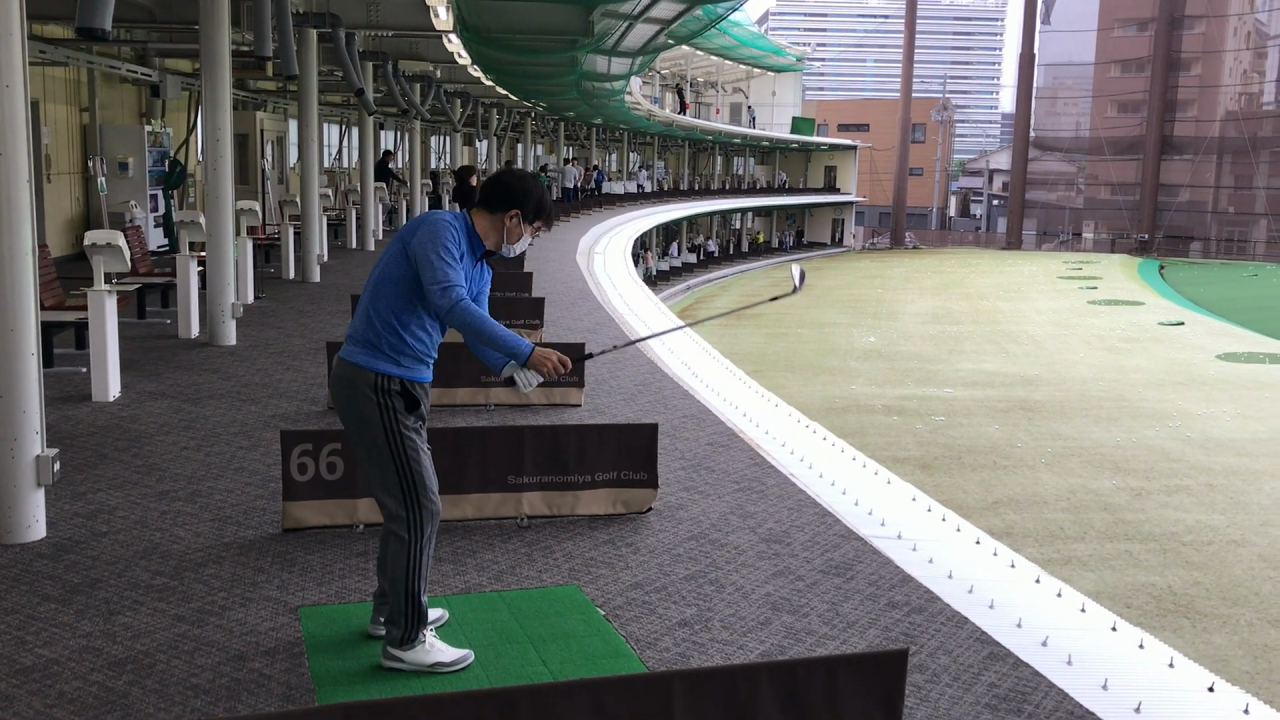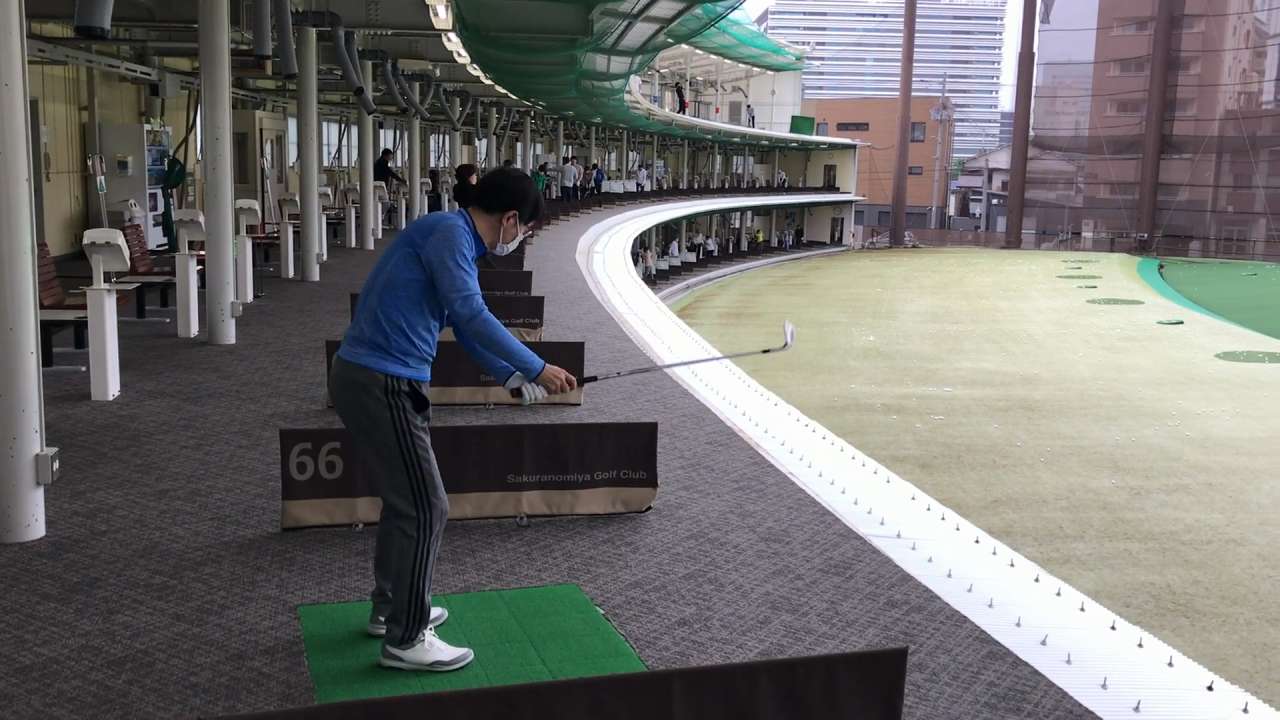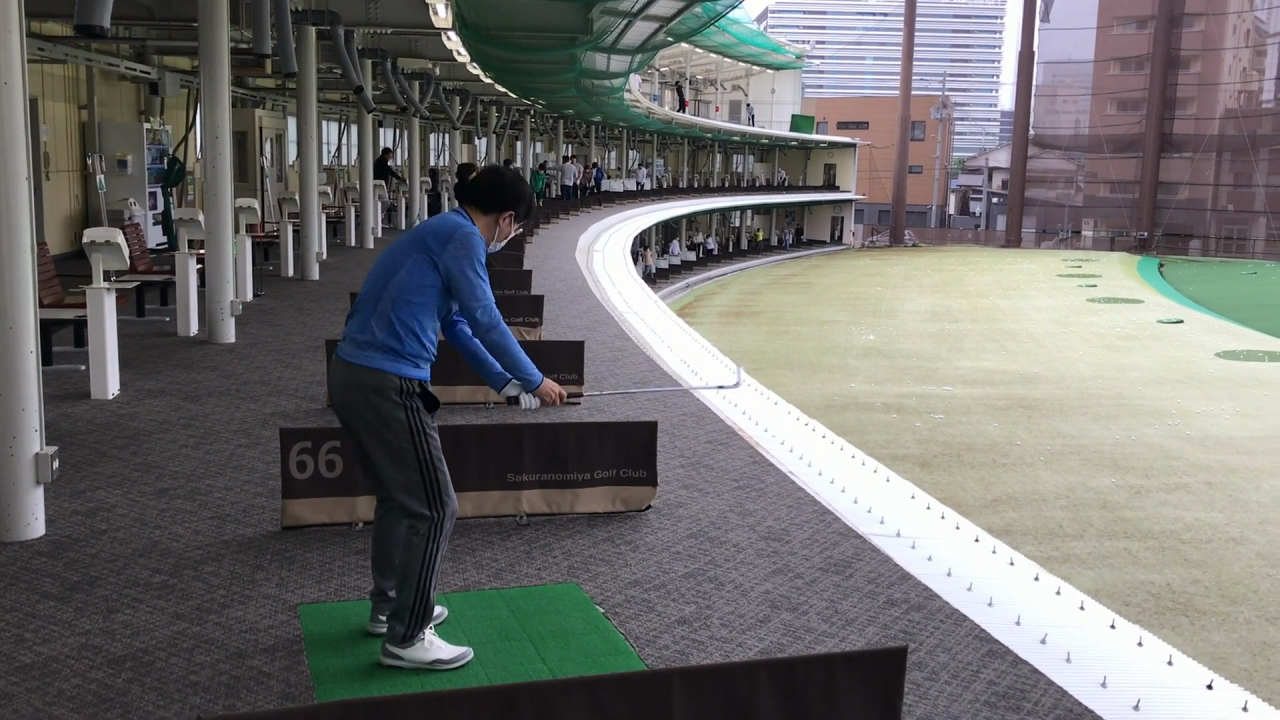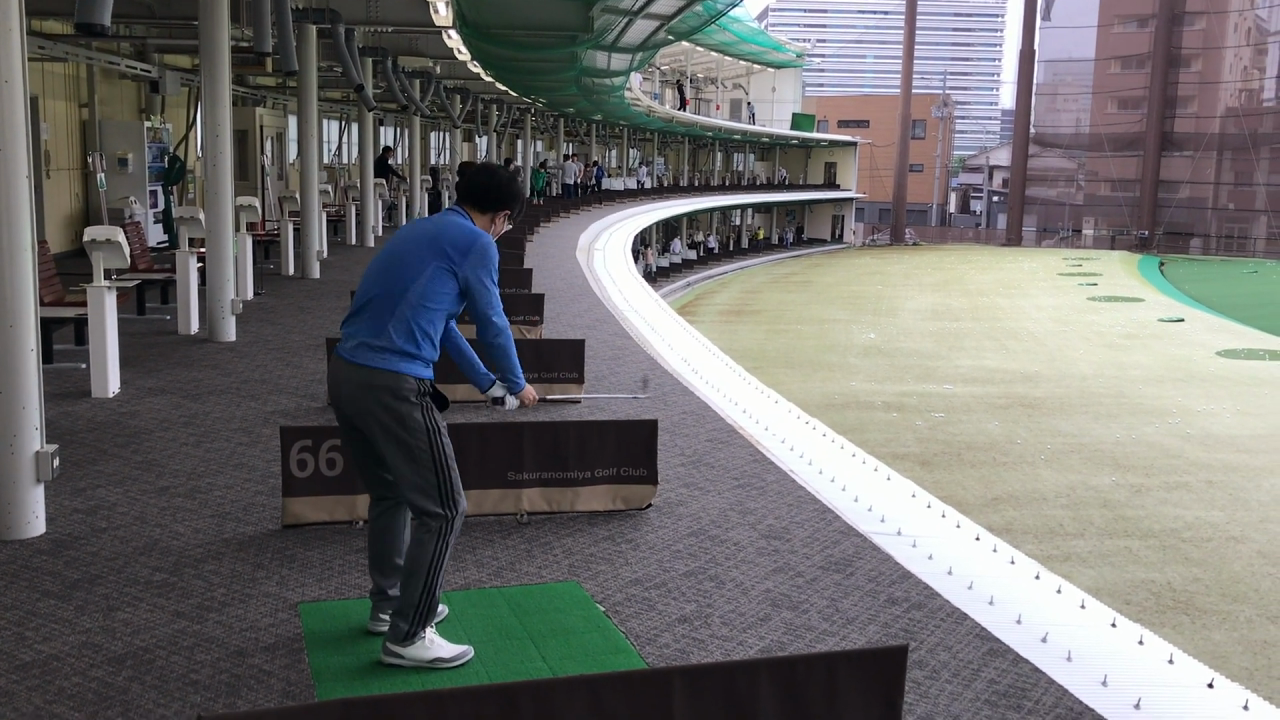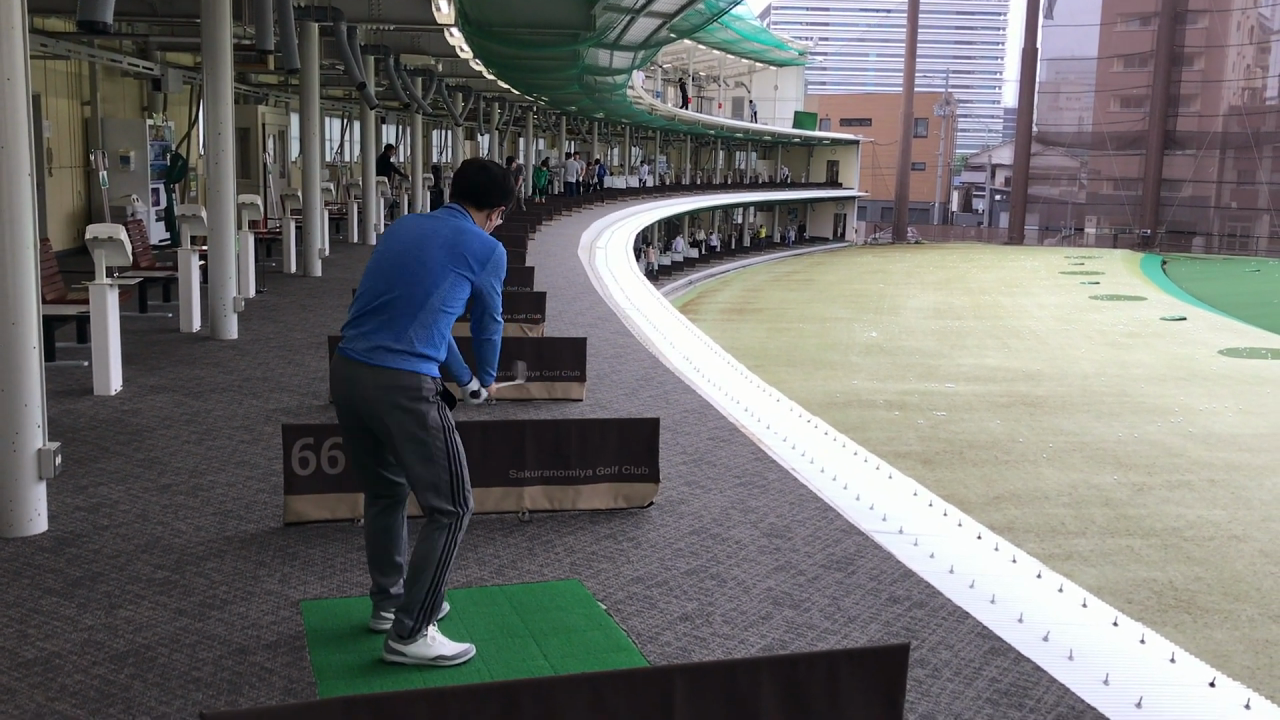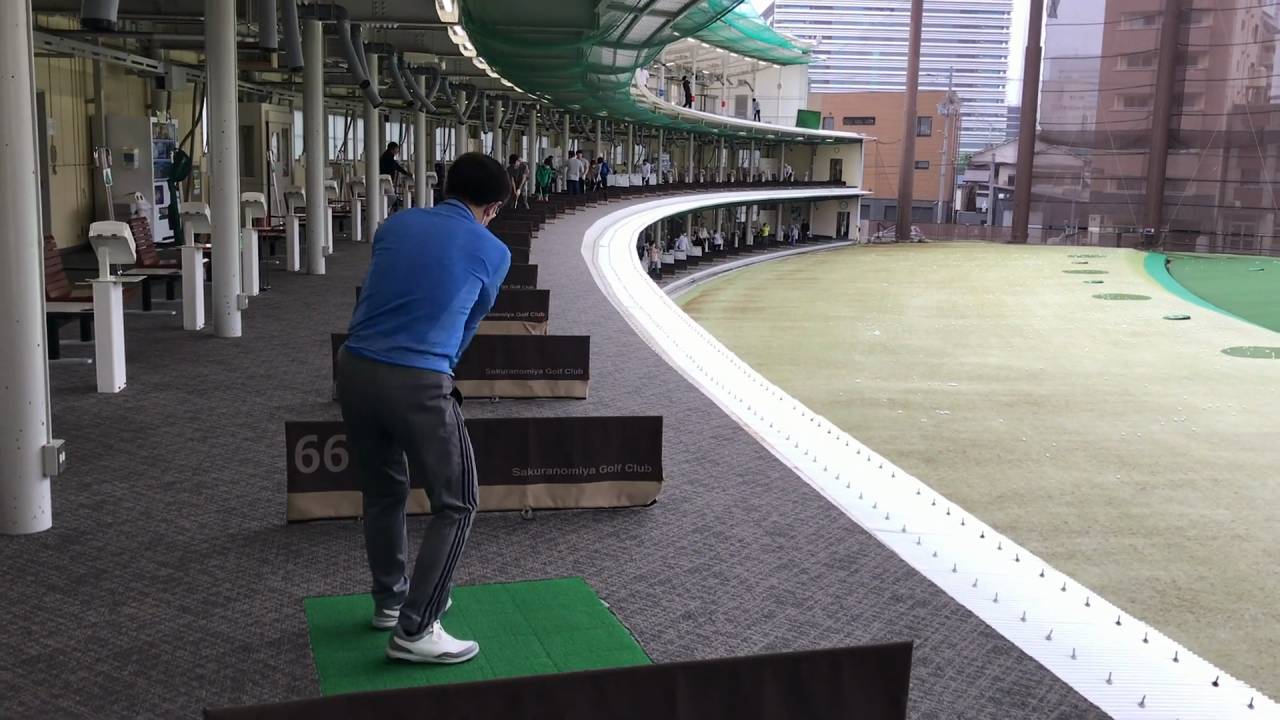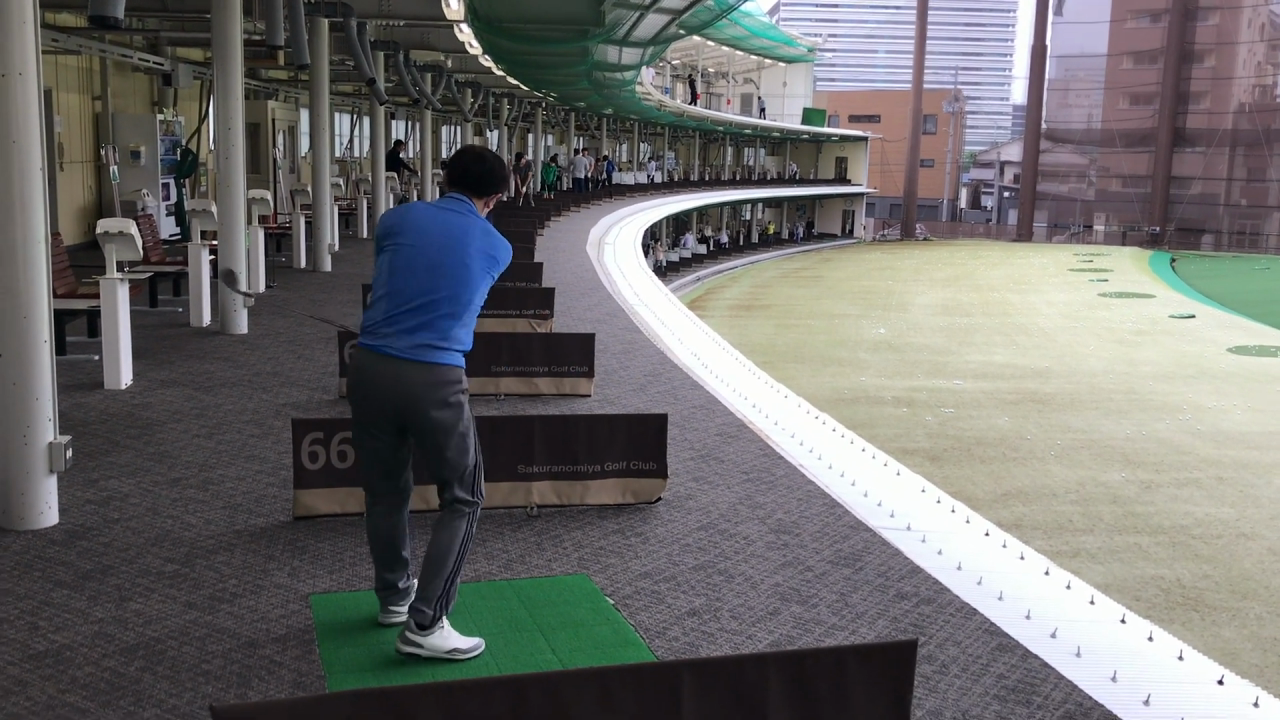
dt=0.1s
person 1, frame 1
left shoulder: (480, 266)
right shoulder: (438, 228)
left elbow: (474, 327)
right elbow: (454, 307)
left wrist: (513, 368)
right wrist: (527, 354)
left hip: (391, 382)
right hip: (375, 383)
left knee: (409, 498)
right knee: (418, 508)
left ankle: (391, 609)
right ankle: (404, 640)
person 1, frame 2
left shoulder: (465, 251)
right shoulder: (446, 229)
left elbow: (471, 333)
right elbow: (470, 315)
left wrist: (515, 378)
right wrist: (535, 367)
left hip: (382, 380)
right hip: (378, 383)
left knee: (406, 498)
right knee: (425, 507)
left ankle: (390, 608)
right ankle: (404, 638)
person 1, frame 3
left shoulder: (440, 234)
right shoulder: (461, 237)
left elbow: (458, 329)
right elbow: (489, 326)
left wrist: (506, 384)
right wrist: (534, 382)
left hip: (351, 375)
right hip: (387, 386)
left knee: (397, 496)
right knee: (432, 507)
left ankle: (389, 606)
right ankle: (405, 637)
person 1, frame 4
left shoulder: (420, 232)
right shoulder: (476, 244)
right elbow: (492, 327)
left wrist: (487, 384)
right wrist: (515, 384)
left hip: (347, 374)
right hip: (393, 385)
left knee: (392, 492)
right knee: (442, 508)
left ankle: (387, 604)
right ankle: (406, 636)
person 1, frame 5
left shoulder: (401, 227)
right shoulder: (489, 252)
right elbow: (488, 328)
left wrist: (460, 376)
right wrist: (484, 379)
left hip: (348, 372)
right hip: (404, 386)
left knee: (384, 492)
right knee: (449, 508)
left ankle: (388, 601)
right ankle: (408, 633)
person 1, frame 6
left shoulder: (395, 224)
right shoulder: (493, 252)
left hip: (355, 370)
right hip: (418, 383)
left knee: (383, 490)
right knee: (457, 504)
left ankle: (390, 599)
right ankle: (413, 629)
person 1, frame 7
left shoulder: (397, 218)
right shoulder: (499, 248)
left hip: (370, 368)
right hip: (438, 378)
left knee: (385, 491)
right knee: (462, 500)
left ankle: (394, 597)
right ankle: (425, 621)
